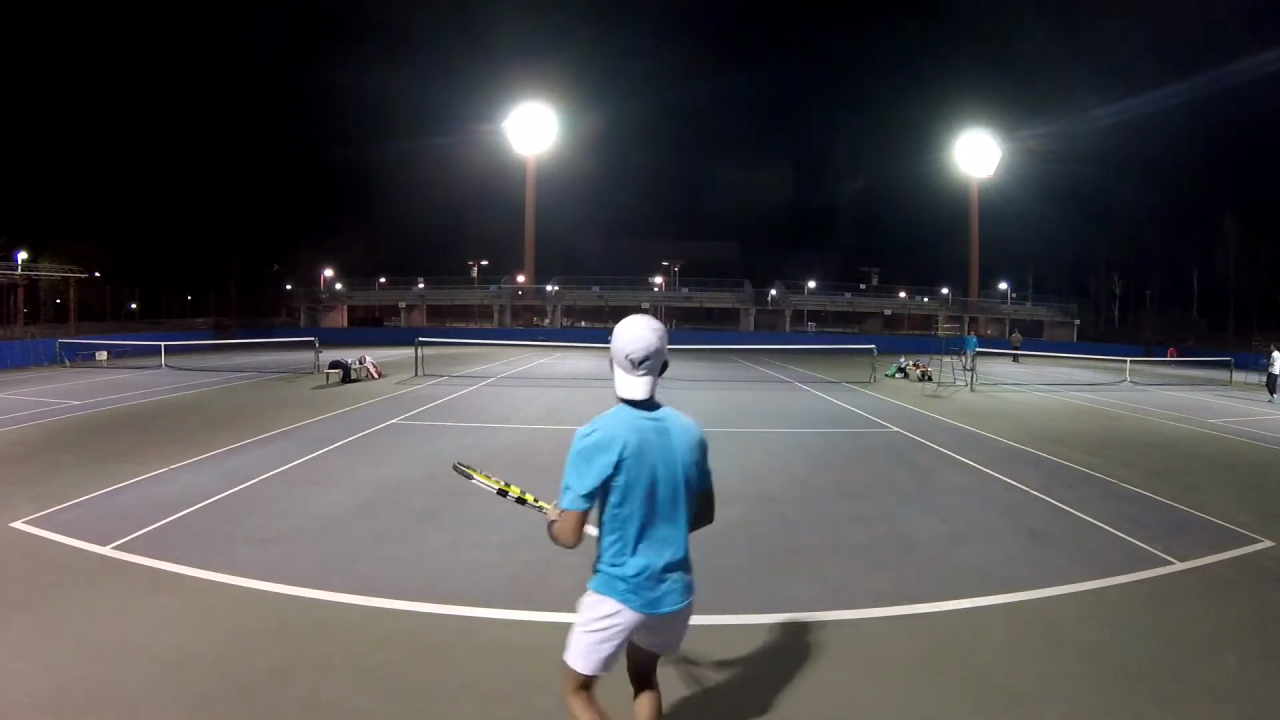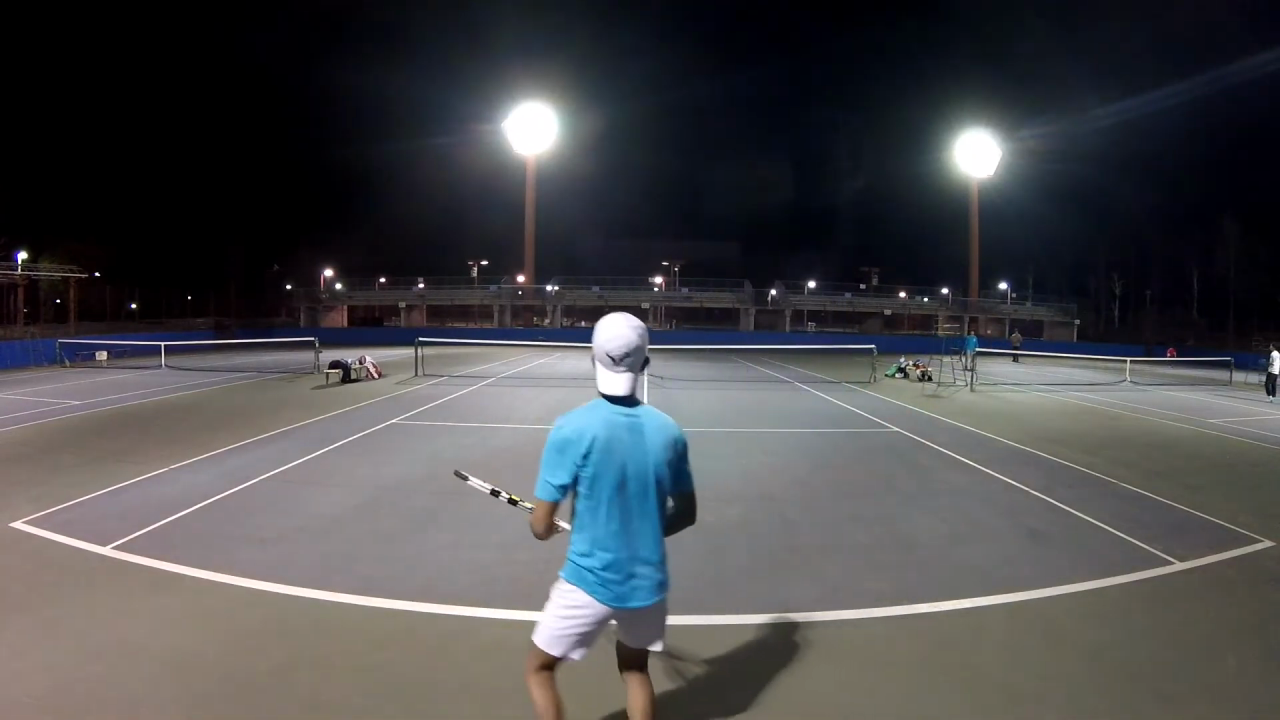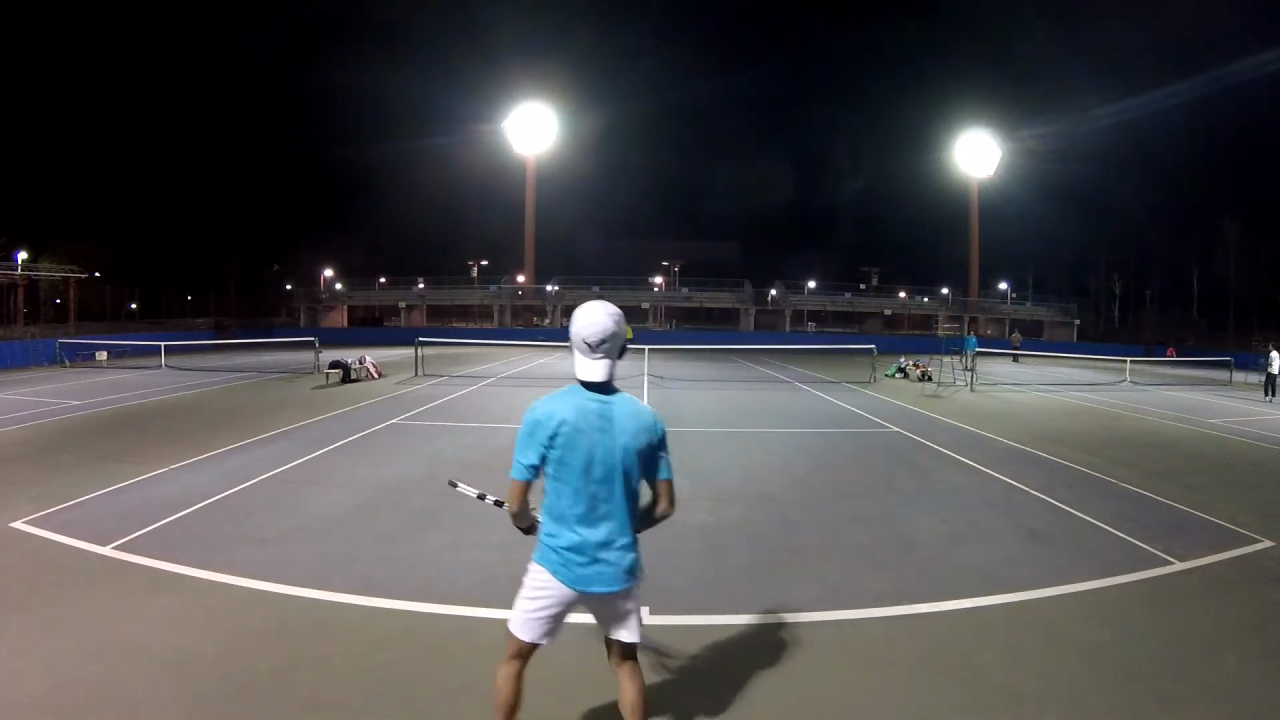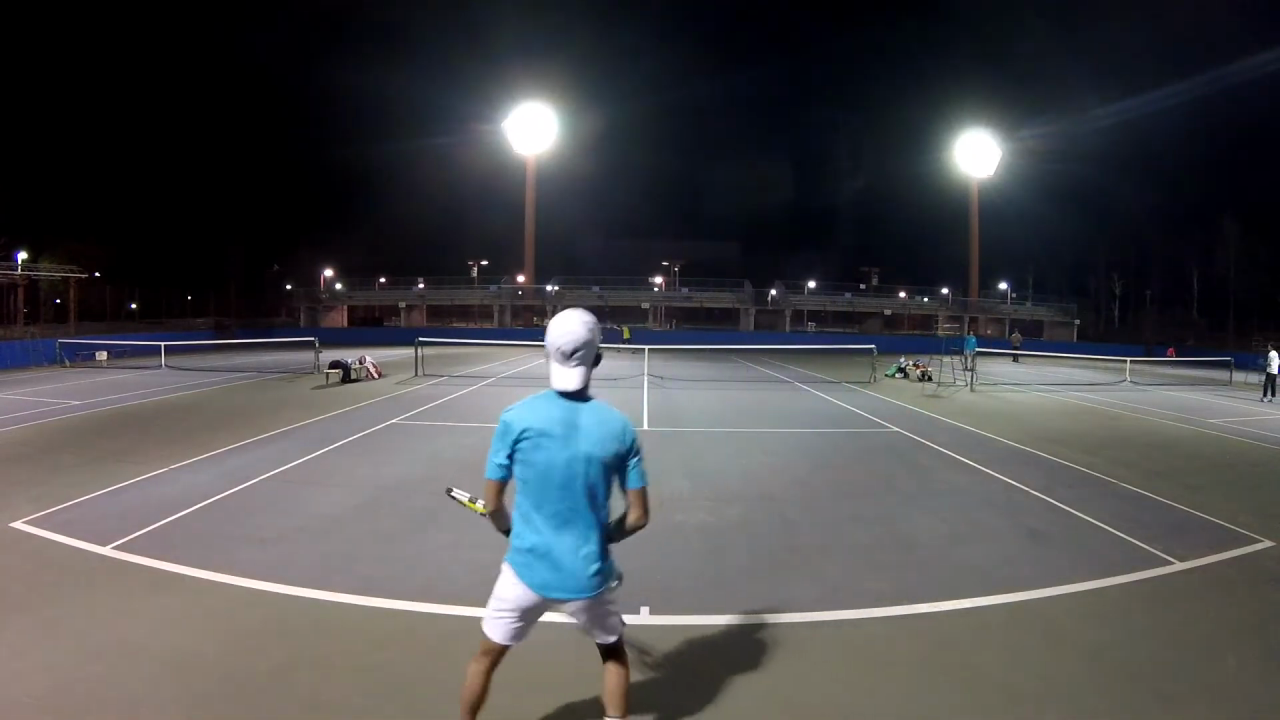
dt=0.1s
person 1, frame 1
left shoulder: (595, 437)
right shoulder: (690, 432)
left elbow: (569, 536)
right elbow: (705, 514)
left wrist: (553, 523)
left hip: (618, 593)
right hip: (674, 592)
right knee: (644, 679)
person 1, frame 2
left shoulder: (572, 429)
right shoulder: (668, 431)
left elbow: (540, 525)
right elbow: (685, 515)
left wrist: (545, 530)
left hip: (588, 583)
right hip: (647, 585)
left knee: (538, 671)
right knee: (634, 669)
person 1, frame 3
left shoulder: (544, 414)
right shoulder: (646, 418)
left elbow: (517, 507)
right elbow: (664, 507)
left wrist: (528, 524)
left hip: (558, 567)
right hip: (619, 570)
left knee: (513, 659)
right knee: (624, 661)
person 1, frame 4
left shoulder: (516, 418)
right shoulder: (619, 427)
left elbow: (492, 506)
right elbow: (638, 517)
left hip: (528, 571)
right hip: (588, 577)
left knee: (485, 657)
right knee: (614, 654)
